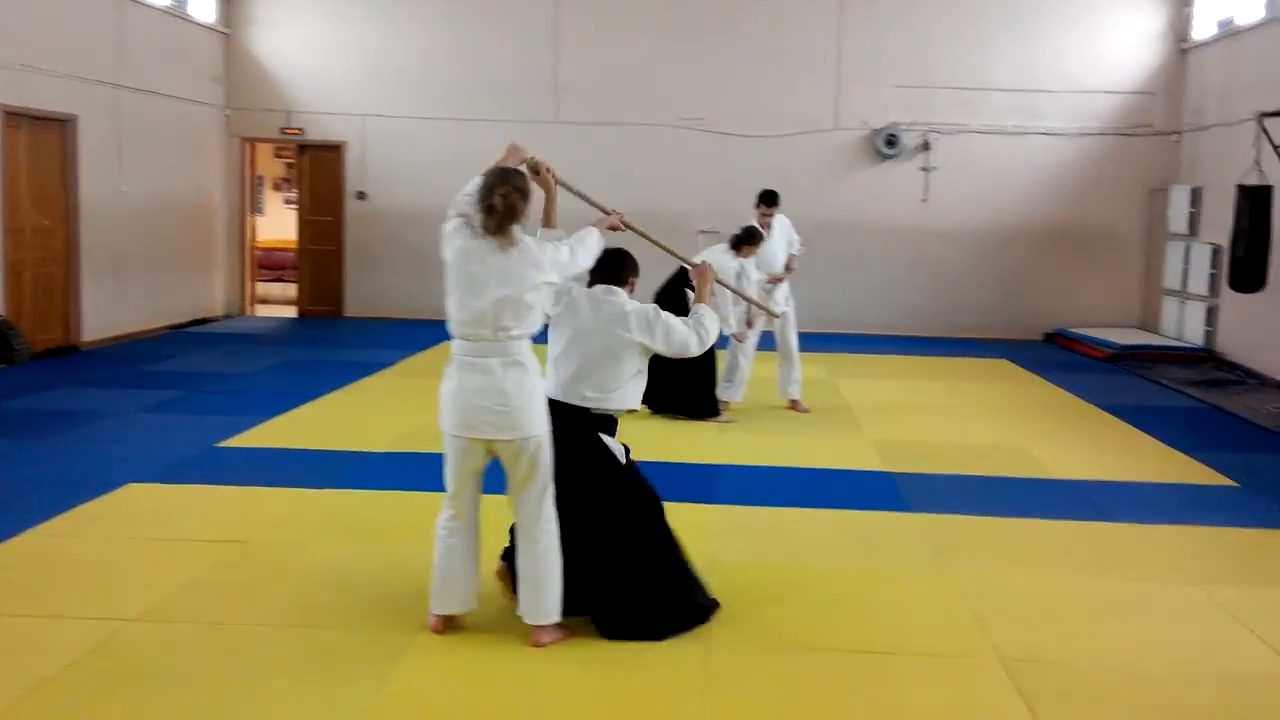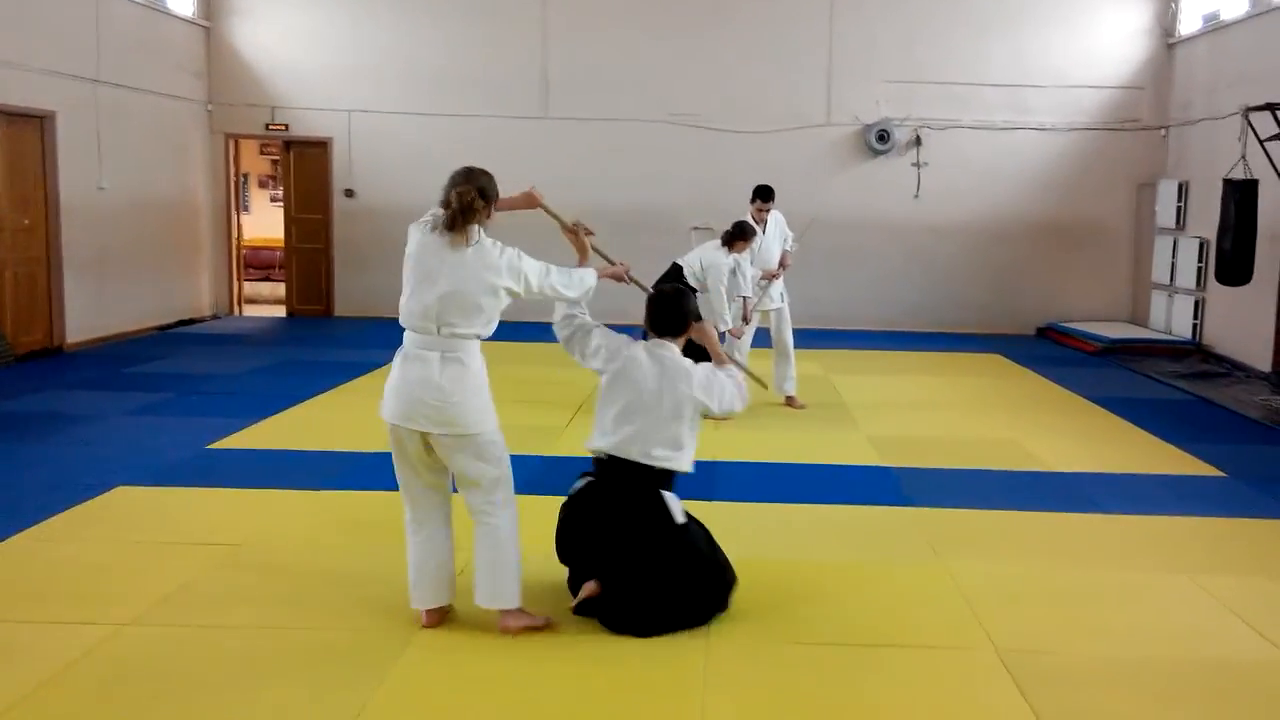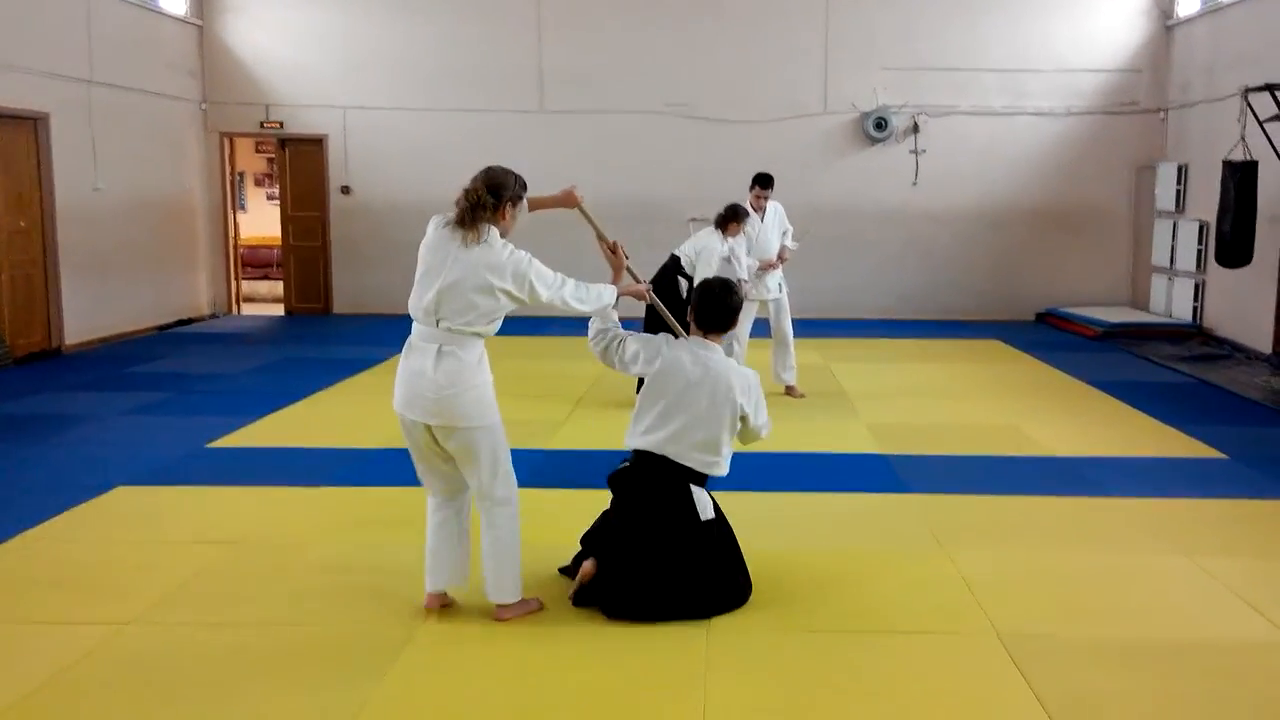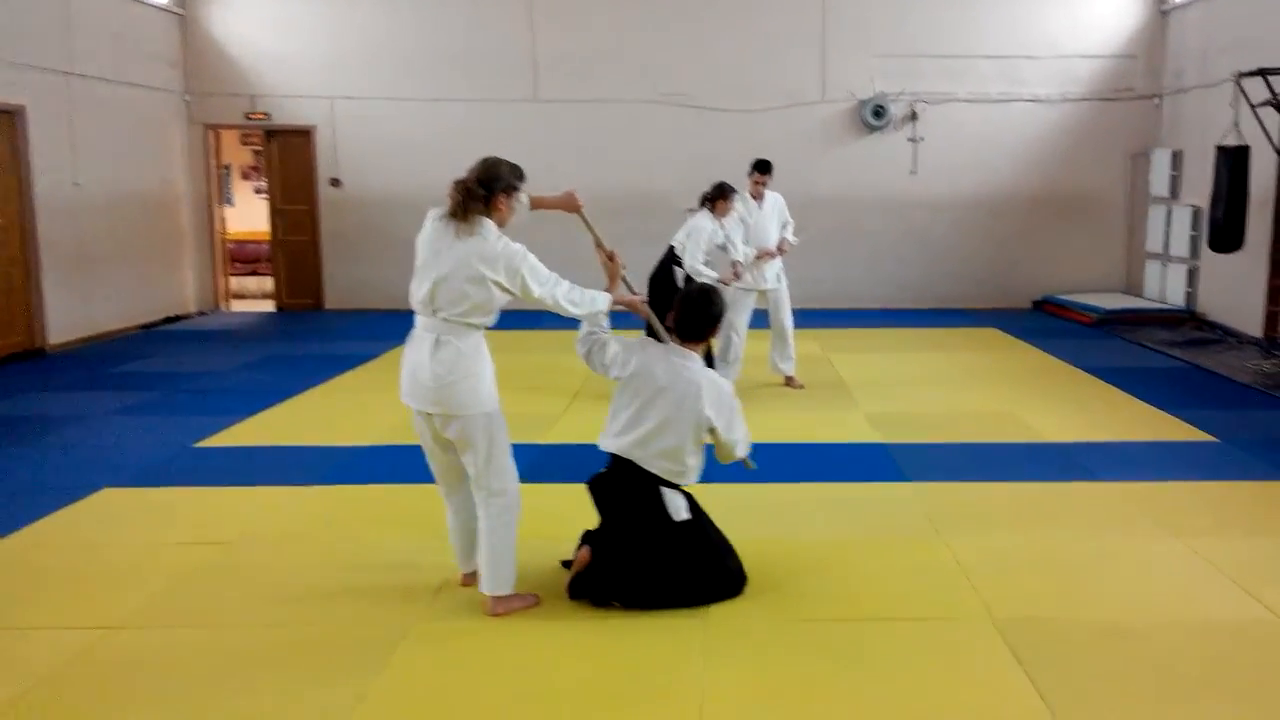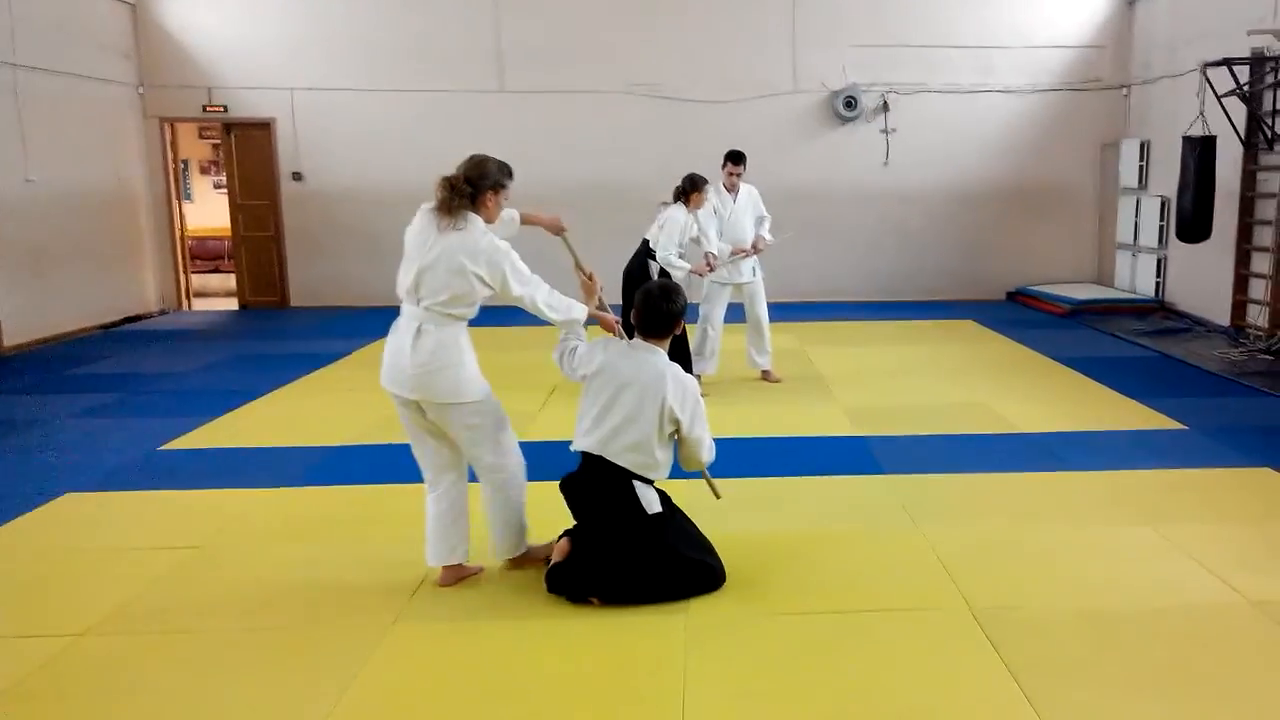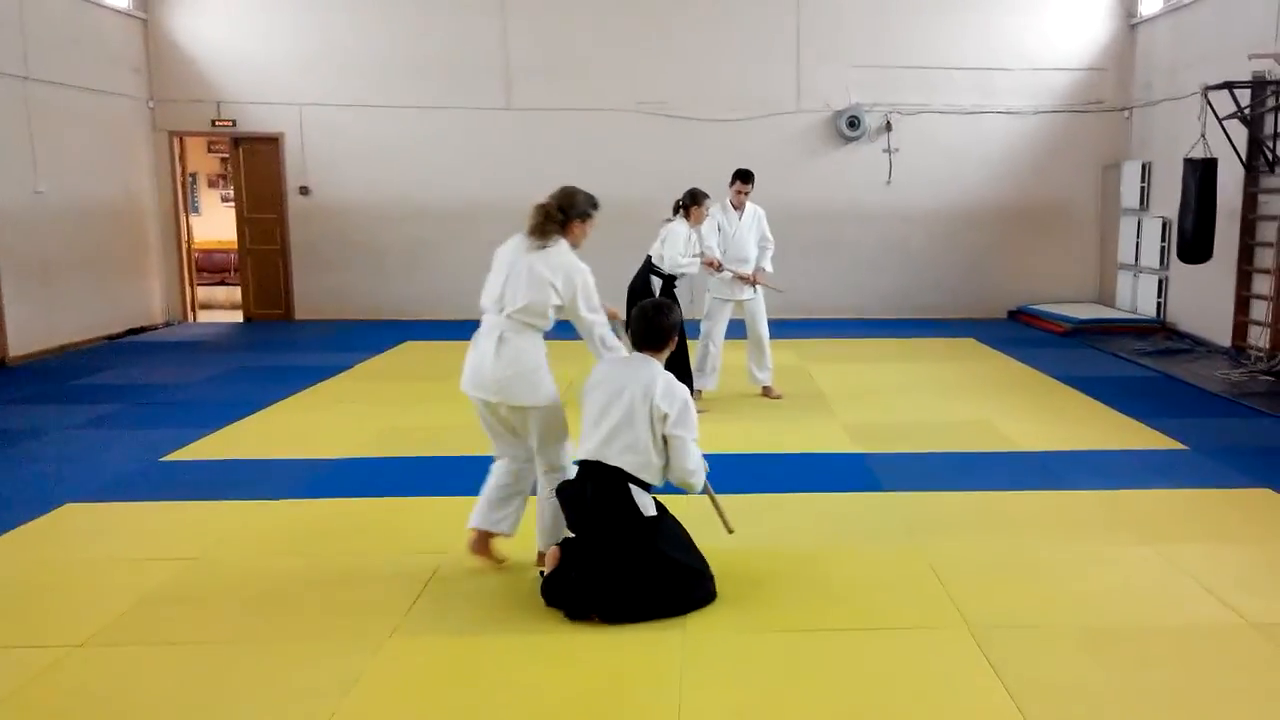
dt=0.4s
person 1, frame 1
left shoulder: (456, 241)
right shoulder: (539, 254)
left elbow: (463, 203)
right elbow: (578, 251)
left wrist: (504, 165)
right wrist: (602, 225)
left hip: (465, 386)
right hip: (516, 388)
left knee: (458, 506)
right knee: (535, 510)
left ankle: (445, 609)
right ankle: (542, 621)
person 1, frame 2
left shoulder: (419, 238)
right shoulder: (499, 260)
left elbow: (446, 216)
right elbow: (558, 282)
left wrist: (512, 203)
right wrist: (600, 271)
left hip: (409, 381)
right hip: (459, 386)
left knee: (424, 505)
right knee: (492, 500)
left ankle: (432, 604)
right ankle: (507, 607)
person 1, frame 3
left shoulder: (437, 231)
right shoulder: (508, 262)
left elbow: (479, 214)
right elbow: (569, 293)
left wrist: (549, 201)
right wrist: (623, 290)
left hip: (414, 374)
right hip: (460, 380)
left knee: (444, 491)
right knee: (496, 495)
left ankle: (438, 588)
right ankle: (506, 598)
person 1, frame 4
left shoulder: (435, 224)
right shoulder: (502, 253)
left elbow: (482, 210)
right elbow: (561, 295)
left wrist: (549, 203)
right wrist: (617, 299)
left hip: (420, 364)
right hip: (461, 369)
left knee: (455, 480)
right knee: (495, 486)
left ankle: (471, 566)
right ankle: (498, 592)
person 1, frame 5
left shoulder: (425, 219)
right shoulder: (487, 249)
left elbow: (482, 219)
right elbow: (540, 297)
left wrist: (534, 219)
right wrist: (594, 314)
left hip: (402, 356)
right hip: (444, 360)
left knee: (441, 469)
right knee: (500, 459)
left ankle: (450, 562)
right ankle: (514, 550)
person 1, frame 6
left shoulder: (513, 246)
right shoulder: (571, 268)
right elbow: (596, 331)
left wrist: (594, 305)
left hip: (482, 360)
right hip: (521, 365)
left knee: (513, 456)
right knee: (553, 461)
left ankle: (484, 529)
right ankle: (550, 548)
person 2, frame 1
left shoulder: (566, 299)
right shoulder: (642, 318)
right elbow: (698, 338)
right wrist: (703, 293)
left hip: (553, 430)
right hip: (588, 440)
left knee: (574, 514)
right knee: (636, 521)
left ankle: (519, 563)
person 2, frame 2
left shoulder: (619, 352)
right shoulder: (700, 378)
left elbow: (569, 322)
right elbow: (736, 395)
right wrist: (714, 348)
left hip: (599, 490)
right hip: (649, 503)
right knee: (709, 578)
left ankle: (597, 580)
right ankle: (610, 595)
person 2, frame 3
left shoulder: (660, 351)
right shoulder: (743, 380)
left elbow: (603, 339)
right elbow: (754, 432)
left wrist: (615, 281)
left hip: (637, 480)
right hip: (682, 497)
right knee: (728, 588)
left ankle: (597, 565)
right ankle: (615, 586)
person 2, frame 4
left shoulder: (636, 354)
right shoulder: (716, 389)
left elbow: (590, 342)
right elbow: (733, 451)
left wrist: (609, 289)
left hip: (613, 487)
right hip: (658, 502)
right knee: (726, 577)
left ankle: (595, 553)
right ankle: (621, 584)
person 2, frame 5
left shoulder: (601, 353)
right shoulder: (681, 384)
left elbow: (566, 353)
right elbow: (698, 458)
left hip: (586, 486)
right hip: (628, 497)
right knee: (706, 572)
left ankle: (575, 547)
right ankle: (603, 581)
person 2, frame 6
left shoulder: (604, 369)
right shoulder: (673, 391)
right elbow: (686, 473)
right wrist: (699, 474)
left hip: (583, 492)
right hip: (624, 501)
right knee: (695, 584)
left ankle: (567, 559)
right ankle: (600, 597)
person 3, frame 1
left shoulder: (783, 223)
left elbow: (794, 241)
left wrist: (793, 257)
right wrist: (767, 278)
left hip: (781, 294)
left knee: (789, 346)
right knee: (742, 346)
left ankle: (793, 396)
right ankle: (725, 397)
person 3, frame 2
left shoulder: (778, 219)
left elbow: (788, 237)
left wrist: (787, 253)
right wrist: (762, 274)
left hip: (776, 290)
right hip: (751, 292)
left knee: (785, 343)
right knee: (737, 343)
left ankle: (789, 393)
person 3, frame 3
left shoulder: (777, 210)
left elbow: (787, 230)
left wrist: (786, 247)
right wrist: (758, 264)
left hip: (774, 280)
right hip: (750, 282)
left knee: (784, 332)
right knee: (737, 334)
left ankle: (788, 382)
person 3, frame 4
left shoulder: (777, 200)
right shoulder: (737, 205)
left elbow: (787, 223)
right elbow: (733, 243)
left wrist: (786, 240)
right wrist: (756, 253)
left hip: (773, 270)
right hip: (747, 272)
left knee: (783, 323)
right knee: (734, 325)
left ankle: (787, 373)
right ankle: (722, 375)
person 3, frame 5
left shoulder: (751, 193)
right shoulder: (711, 196)
left elbow: (763, 218)
left wrist: (761, 237)
right wrist: (731, 249)
left hip: (749, 265)
right hip: (721, 267)
left knee: (759, 316)
right knee: (710, 319)
left ankle: (764, 367)
right ankle: (697, 370)
person 3, frame 6
left shoulder: (757, 213)
right shoulder: (716, 213)
left elbow: (767, 244)
right elbow: (709, 248)
left wrist: (761, 269)
right wrist: (732, 273)
left hip: (751, 282)
right hip: (722, 283)
left knee: (760, 333)
right knee: (711, 334)
left ankle: (765, 383)
right ankle: (698, 386)
person 4, frame 1
left shoulder: (727, 250)
right shoulder: (726, 265)
left elbow: (747, 271)
right elbow: (723, 301)
right wrist: (732, 330)
left hip: (672, 295)
right hip: (681, 299)
right knee: (698, 353)
left ankle: (663, 402)
right ankle: (705, 409)
person 4, frame 2
left shoulder: (721, 250)
right shoulder: (719, 261)
left elbow: (739, 270)
right elbow: (717, 300)
right wrist: (728, 327)
right knee: (693, 350)
person 4, frame 3
left shoulder: (717, 234)
right shoulder: (713, 245)
left elbow: (735, 250)
left wrist: (741, 280)
left hip: (674, 285)
right hip: (671, 287)
person 4, frame 4
left shoulder: (711, 221)
right shoulder: (703, 224)
left elbow: (726, 241)
right elbow: (692, 264)
left wrist: (737, 262)
right wrist: (719, 278)
left hip: (679, 276)
right hip: (670, 278)
person 4, frame 5
left shoulder: (687, 215)
right shoulder: (676, 217)
left elbow: (701, 236)
right elbow: (665, 255)
left wrist: (709, 253)
right wrist: (693, 269)
left hip: (656, 272)
right hip: (644, 272)
person 4, frame 6
left shoulder: (689, 230)
right shoulder: (677, 230)
left elbow: (684, 259)
right elbow: (673, 262)
left wrist: (710, 262)
right wrist: (702, 261)
left hip: (661, 288)
right hip: (648, 288)
left knee: (674, 341)
